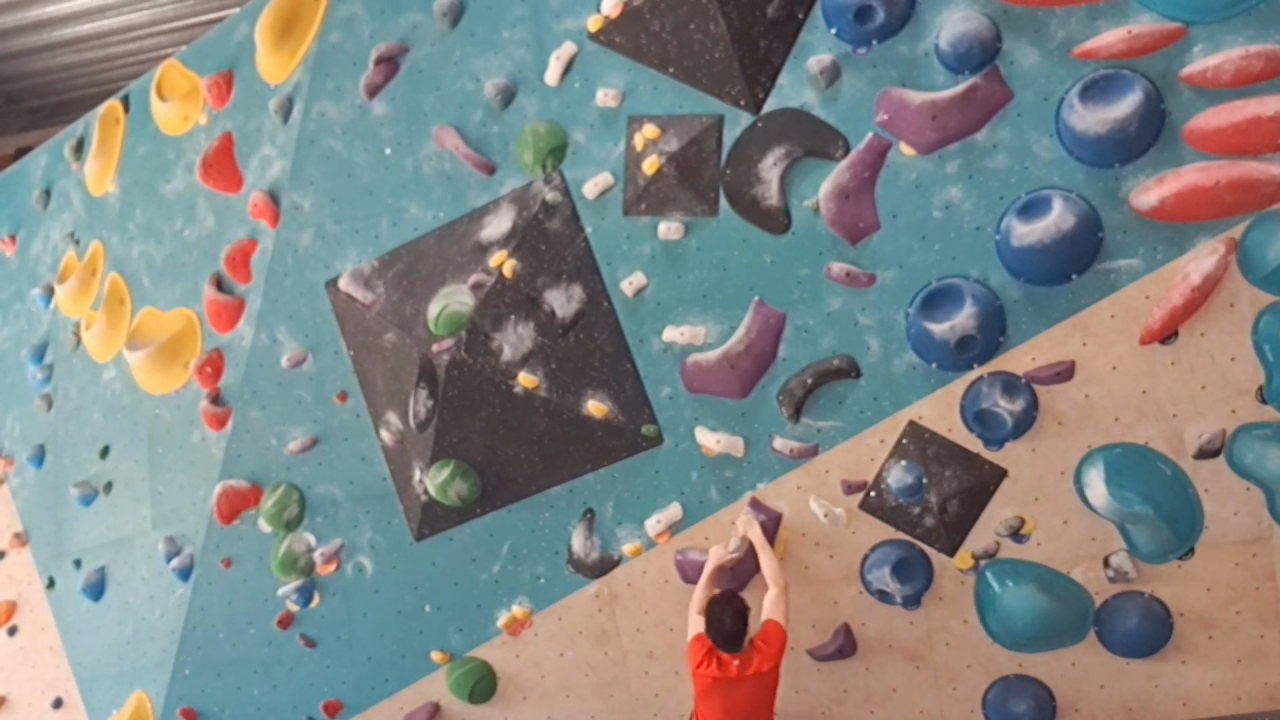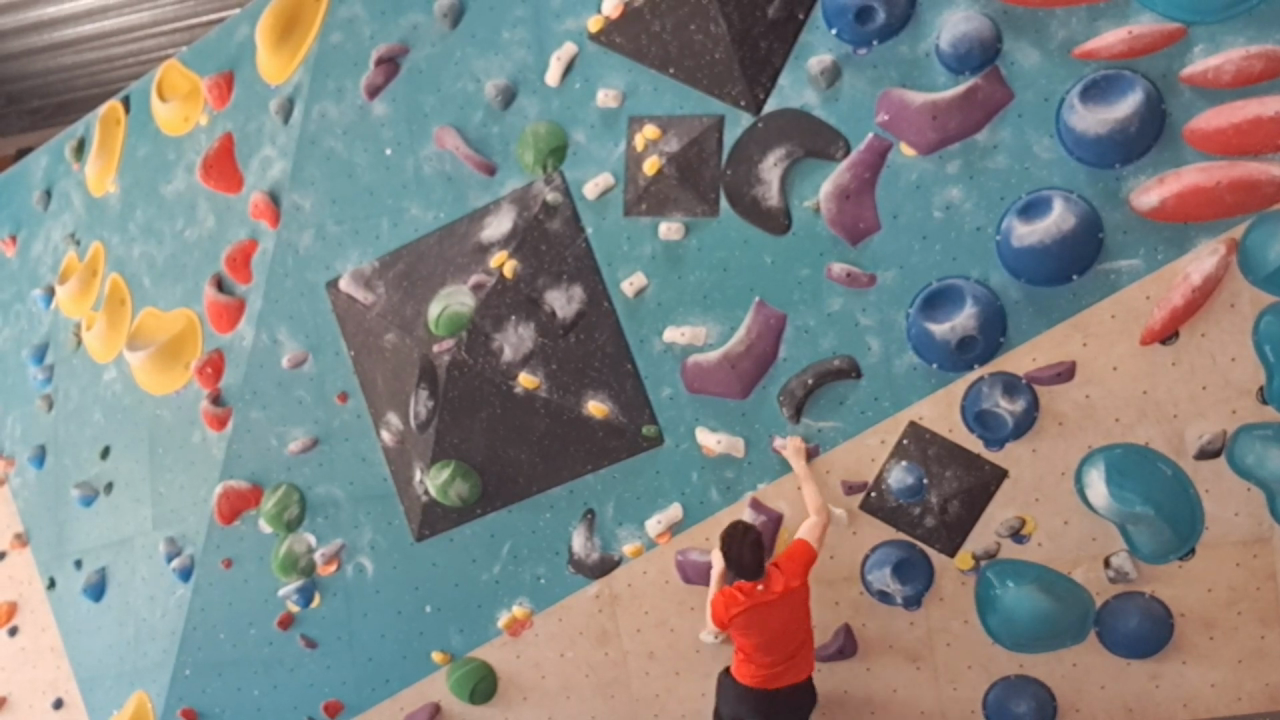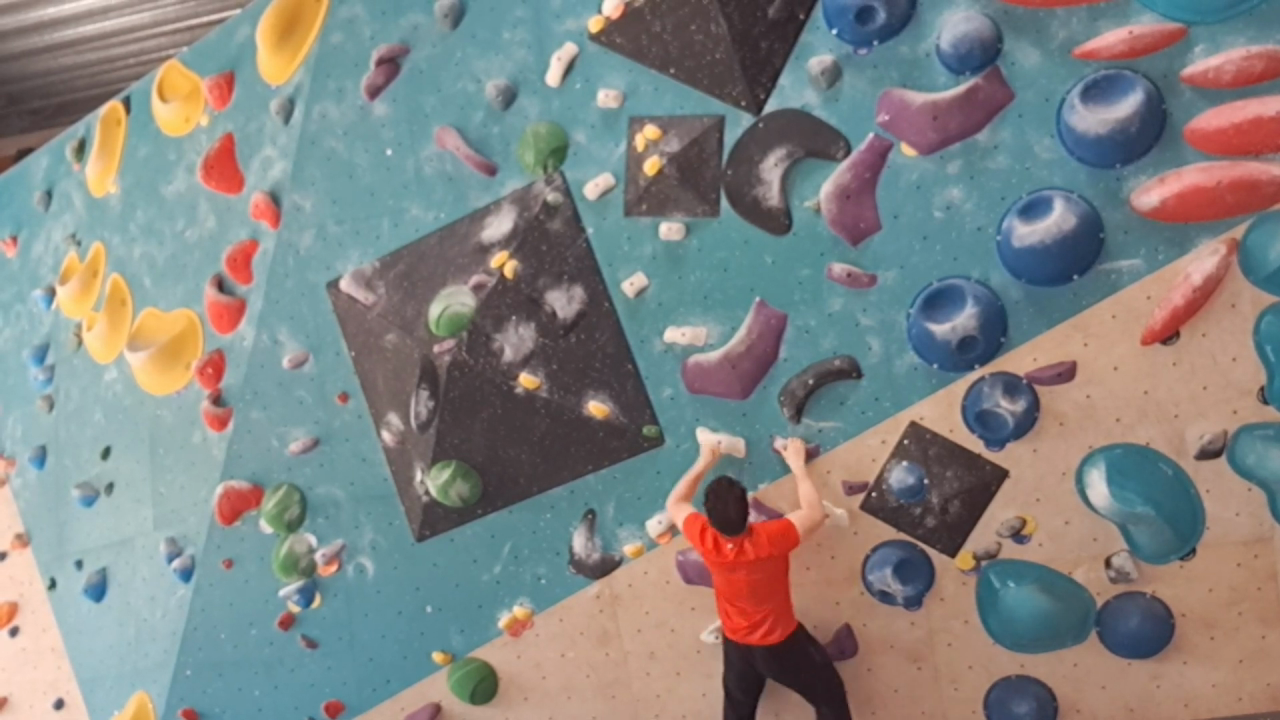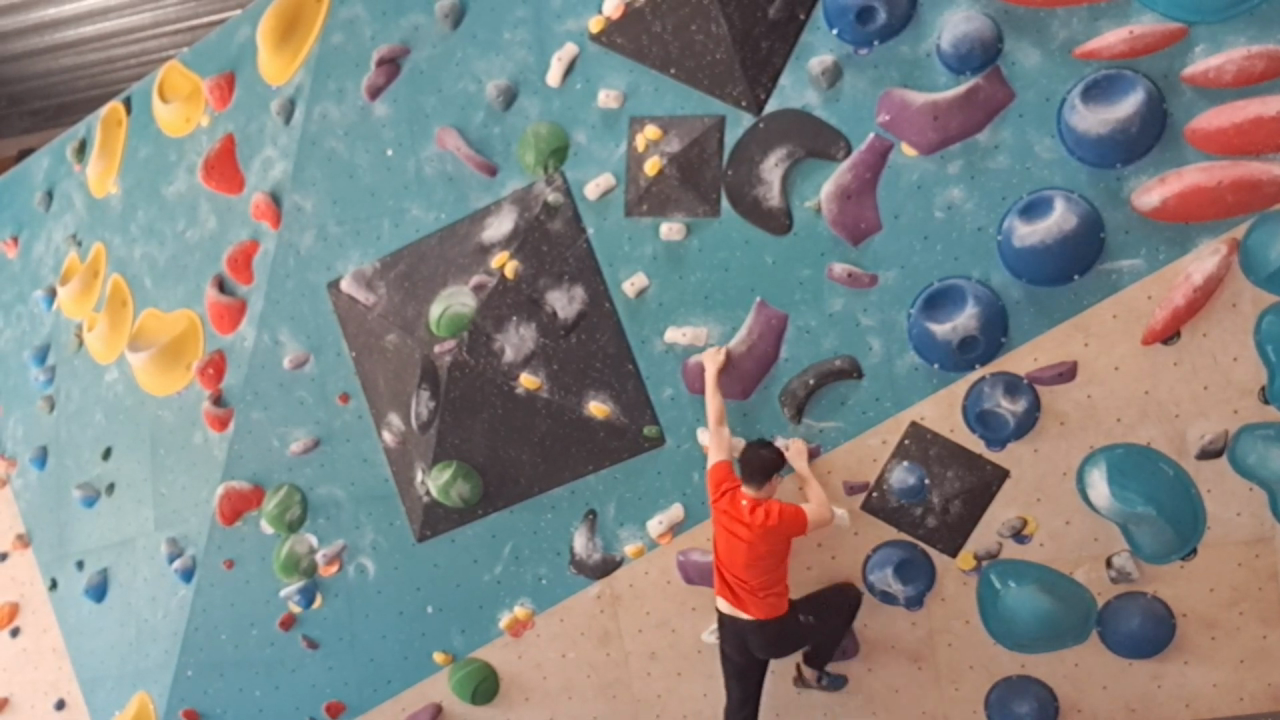
dt=0.7s
person 1, frame 1
left shoulder: (702, 664)
right shoulder: (767, 657)
left elbow: (696, 612)
right elbow: (778, 587)
left wrist: (712, 565)
right wrist: (755, 535)
person 1, frame 2
left shoulder: (726, 601)
right shoulder: (793, 572)
left elbow: (714, 626)
right elbow: (820, 515)
left wrist: (717, 572)
right wrist: (799, 463)
left hip: (745, 692)
right hip: (794, 692)
person 1, frame 3
left shoulder: (706, 540)
right shoulder: (770, 539)
left elbow: (674, 504)
right elbow: (815, 513)
left wrist: (702, 464)
right wrist: (797, 464)
left hip: (738, 646)
right hip: (783, 644)
person 1, frame 4
left shoulder: (721, 495)
right shoulder: (777, 517)
left elbow: (718, 428)
right elbow: (825, 514)
left wrist: (711, 372)
right wrist: (802, 467)
left hip: (732, 628)
right hip: (775, 628)
right knee: (847, 595)
right ankle: (811, 669)
